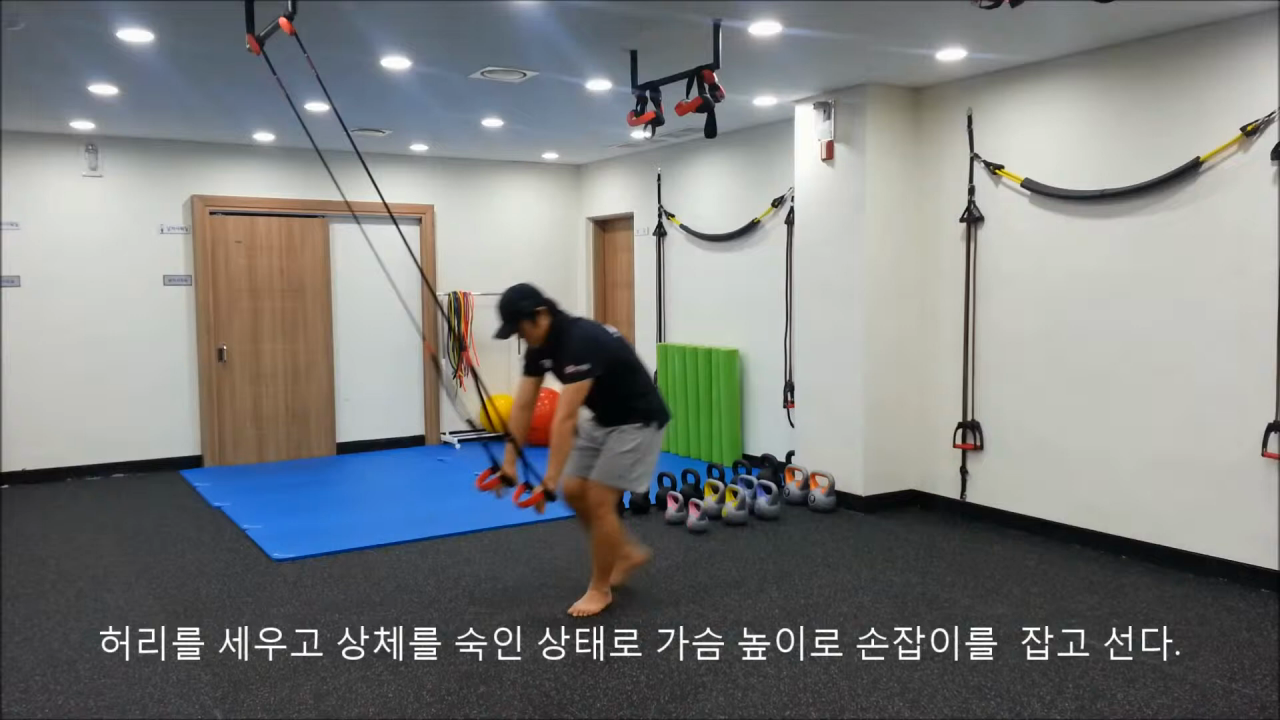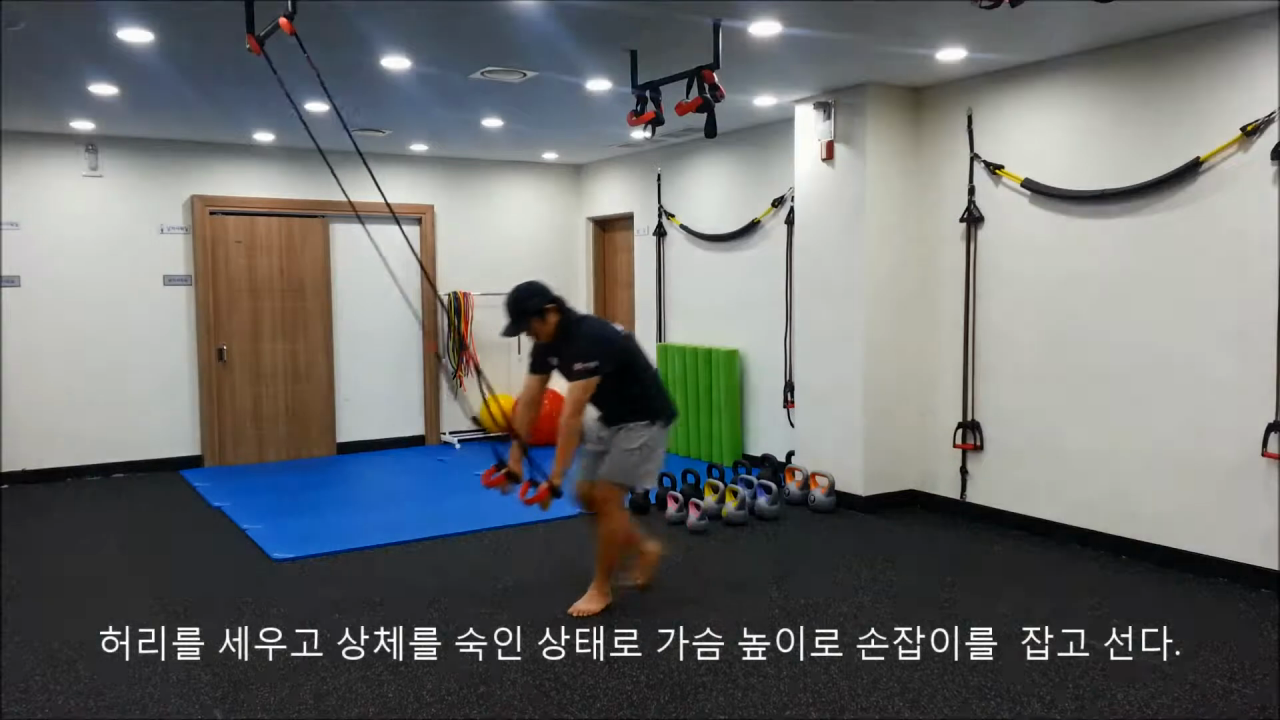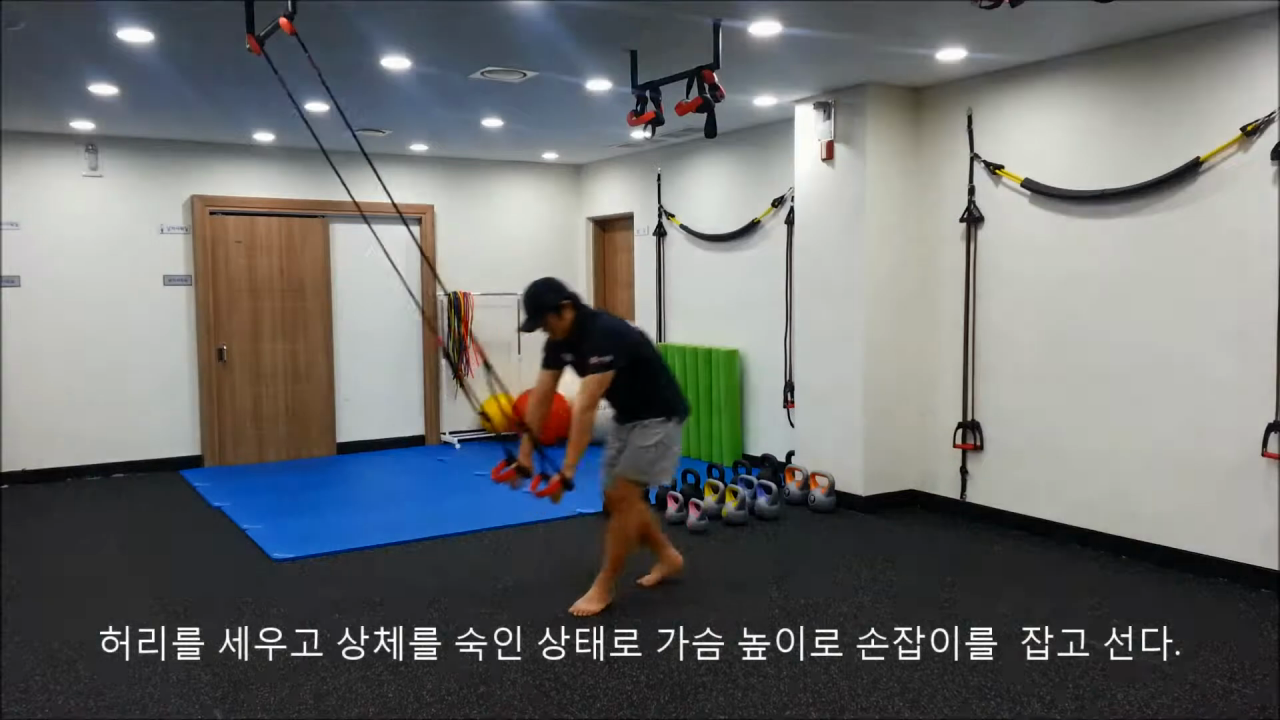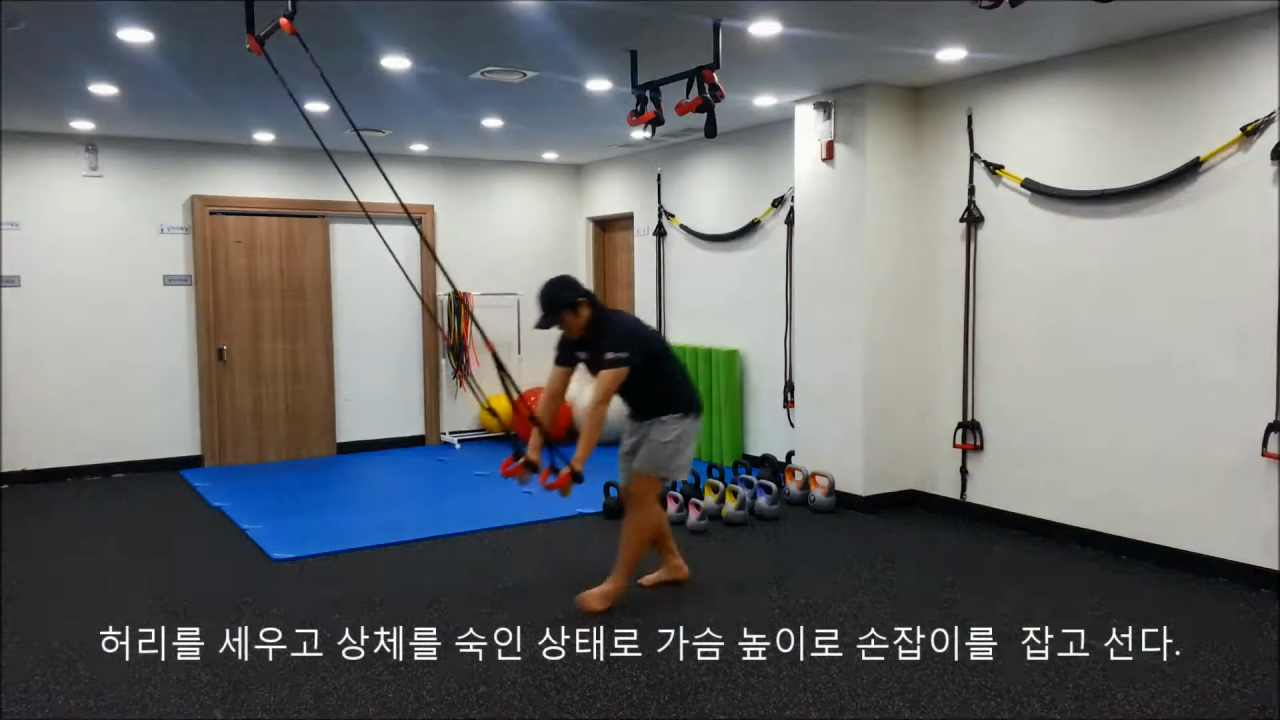
dt=0.1s
person 1, frame 1
left shoulder: (582, 342)
right shoulder: (540, 346)
left elbow: (564, 417)
right elbow: (523, 404)
left wrist: (549, 478)
right wrist: (509, 460)
left hip: (637, 422)
right hip: (603, 420)
left knee: (598, 500)
right knee: (572, 491)
left ankle: (599, 589)
right ankle: (624, 552)
person 1, frame 2
left shoulder: (590, 339)
right shoulder: (546, 343)
left elbow: (571, 413)
right elbow: (529, 402)
left wrist: (556, 476)
right wrist: (515, 457)
left hip: (644, 419)
right hip: (610, 418)
left knee: (606, 498)
right knee: (587, 494)
left ankle: (601, 589)
right ankle: (644, 549)
person 1, frame 3
left shoulder: (606, 335)
right shoulder: (560, 341)
left elbow: (585, 407)
right elbow: (541, 397)
left wrist: (568, 469)
right wrist: (525, 452)
left hip: (659, 417)
right hip: (628, 417)
left knee: (624, 497)
right knee: (619, 498)
left ankle: (602, 589)
right ankle: (668, 558)
person 1, frame 4
left shoulder: (622, 332)
right shoulder: (574, 339)
left elbow: (599, 402)
right elbow: (552, 393)
left wrist: (578, 462)
right wrist: (534, 448)
left hip: (674, 414)
right hip: (641, 414)
left knee: (641, 492)
right knee: (635, 495)
left ankle: (616, 584)
right ankle: (673, 564)
